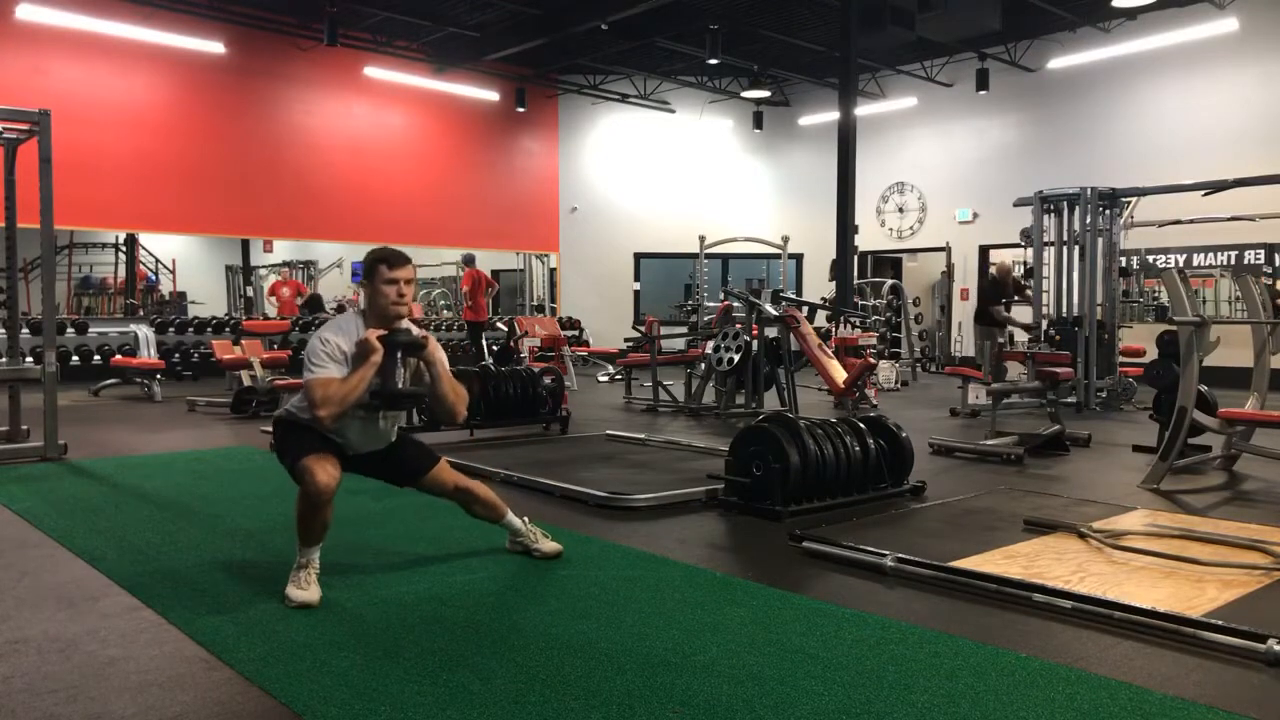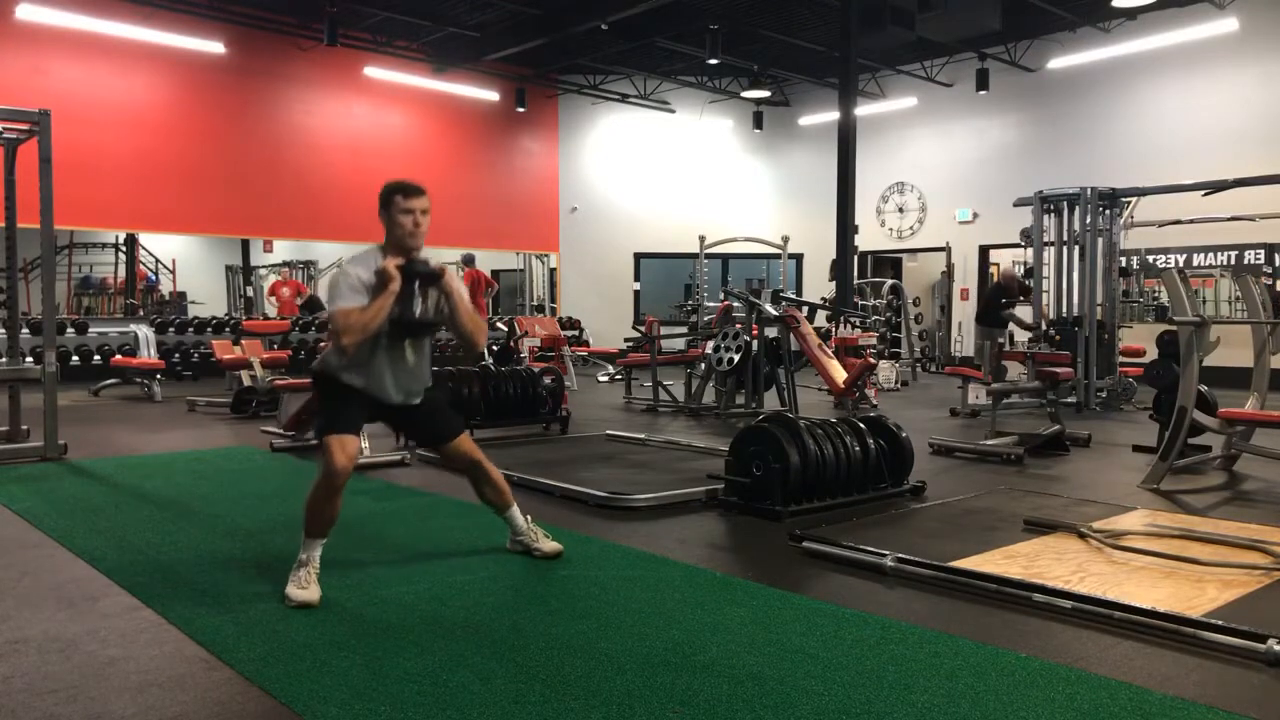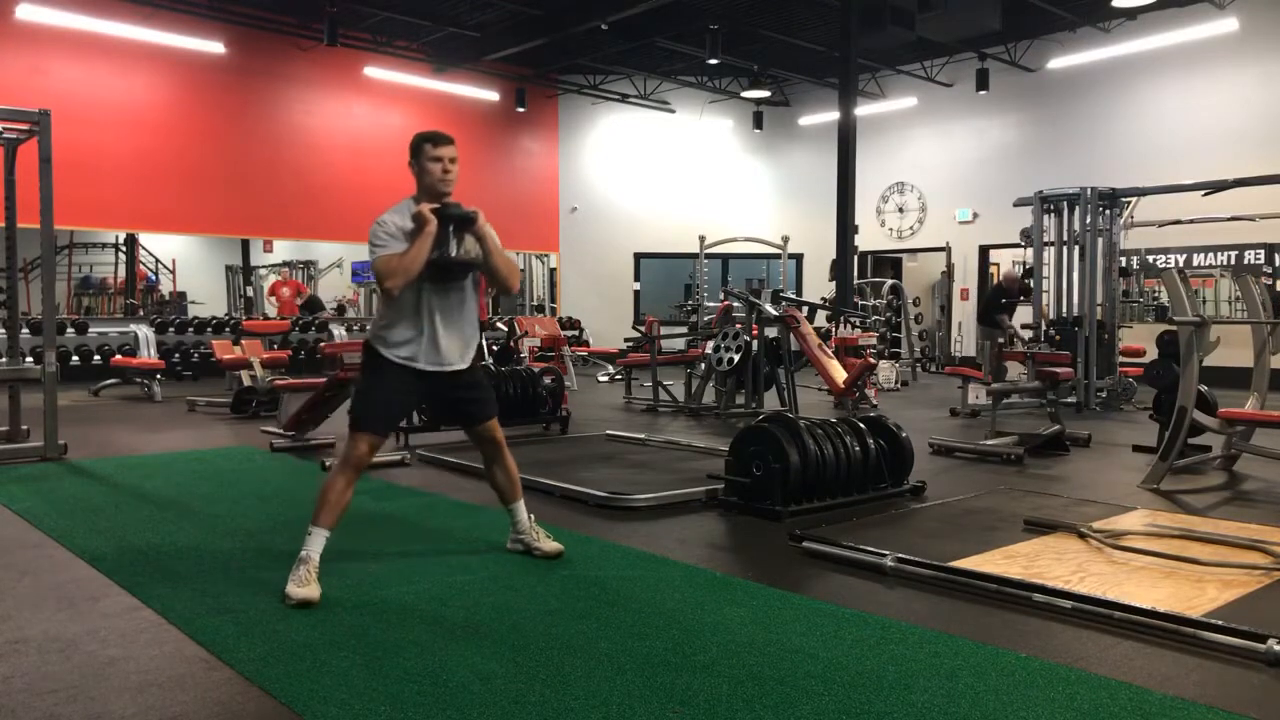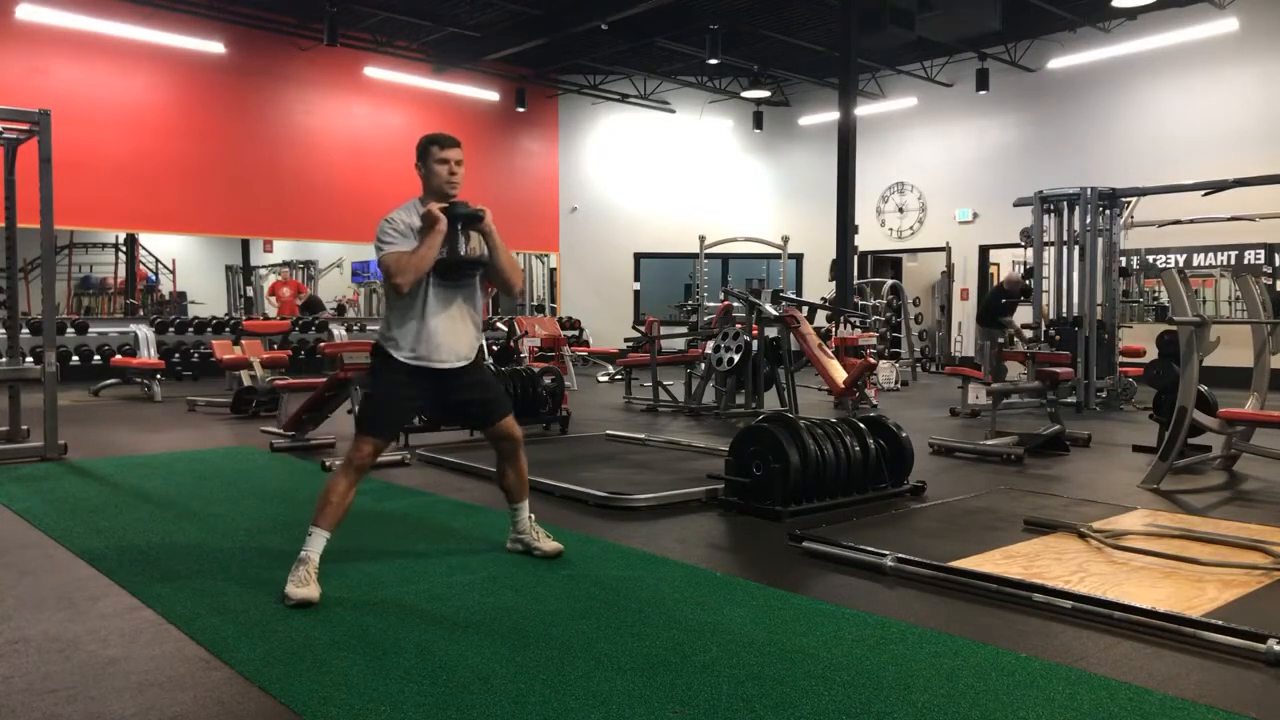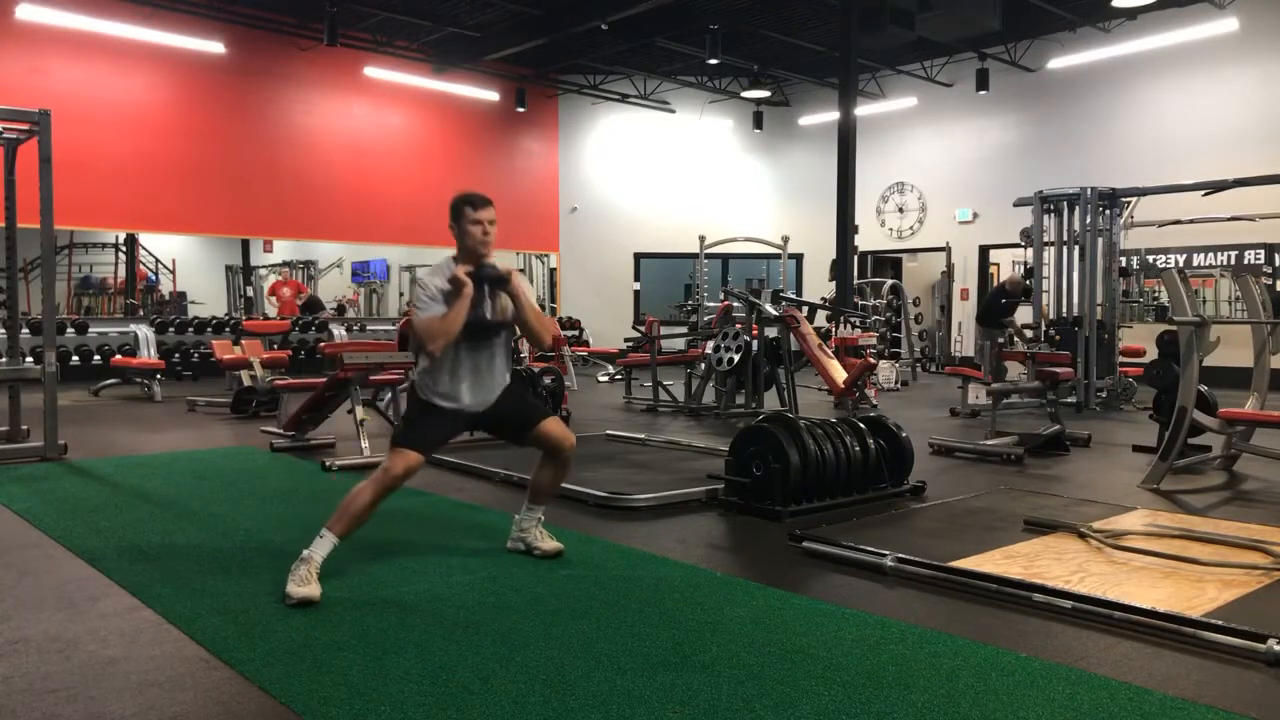
dt=0.4s
person 1, frame 1
left shoulder: (419, 342)
right shoulder: (333, 338)
left elbow: (456, 413)
right elbow: (324, 412)
left wrist: (434, 362)
right wrist: (371, 360)
left hip: (378, 438)
right hip: (309, 430)
left knee: (457, 484)
right knee: (322, 481)
left ankle: (520, 531)
right ankle: (307, 564)
person 1, frame 2
left shoulder: (439, 276)
right shoulder: (355, 272)
left elbow: (477, 342)
right elbow: (345, 340)
left wrist: (450, 290)
right wrist: (389, 289)
left hip: (410, 387)
right hip: (348, 383)
left knee: (471, 458)
right knee: (339, 464)
left ankle: (521, 531)
right ankle: (307, 561)
person 1, frame 3
left shoulder: (472, 221)
right shoulder: (392, 223)
left elbow: (510, 285)
right elbow: (392, 283)
left wrist: (482, 235)
right wrist: (427, 231)
left hip: (457, 358)
right hip: (396, 358)
left knee: (494, 442)
right knee: (356, 455)
left ankle: (522, 529)
right ankle: (309, 558)
person 1, frame 4
left shoulder: (475, 225)
right shoulder: (399, 222)
left elbow: (513, 285)
right elbow: (401, 279)
left wrist: (490, 232)
right wrist: (436, 231)
left hip: (463, 361)
right hip: (405, 362)
left knee: (510, 438)
right knee: (361, 457)
left ankle: (523, 529)
right ankle: (308, 559)
person 1, frame 5
left shoulder: (511, 280)
right shoulder: (433, 282)
left elbow: (544, 340)
right elbow: (432, 344)
left wrist: (516, 293)
right wrist: (464, 295)
left hip: (496, 392)
right hip: (440, 398)
left knee: (563, 443)
right knee: (392, 472)
left ankle: (526, 528)
right ankle: (311, 559)
